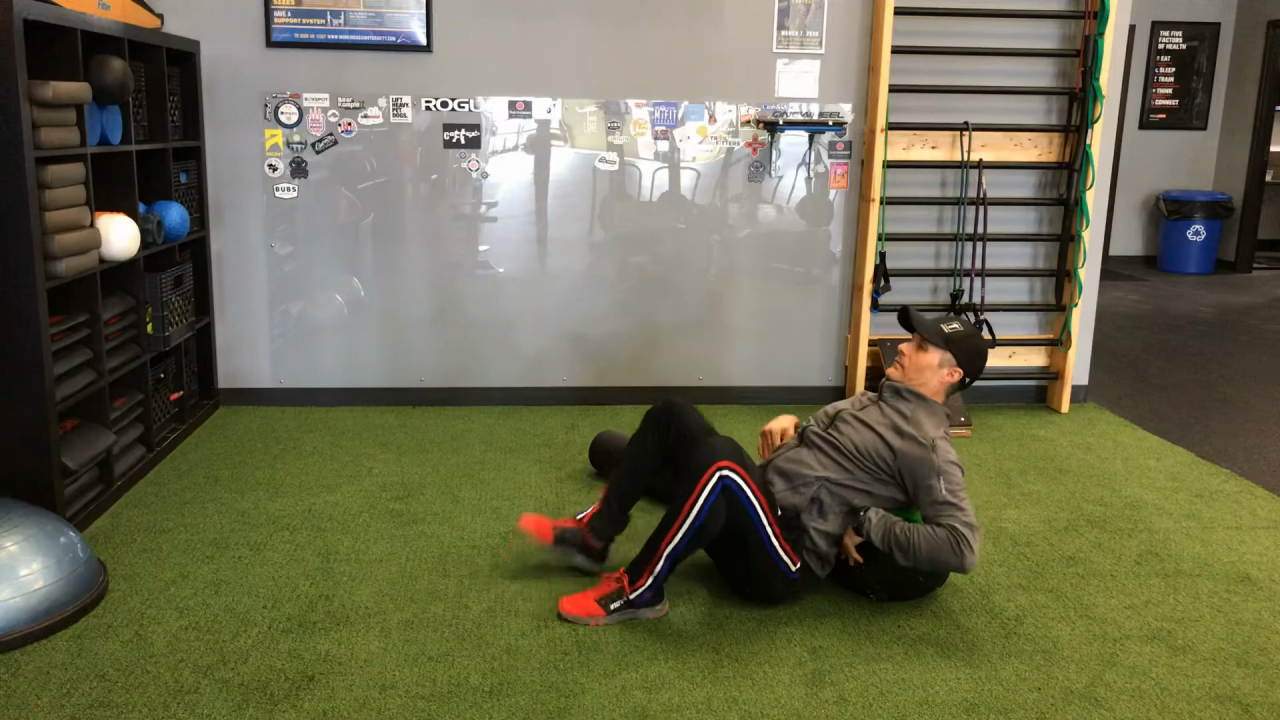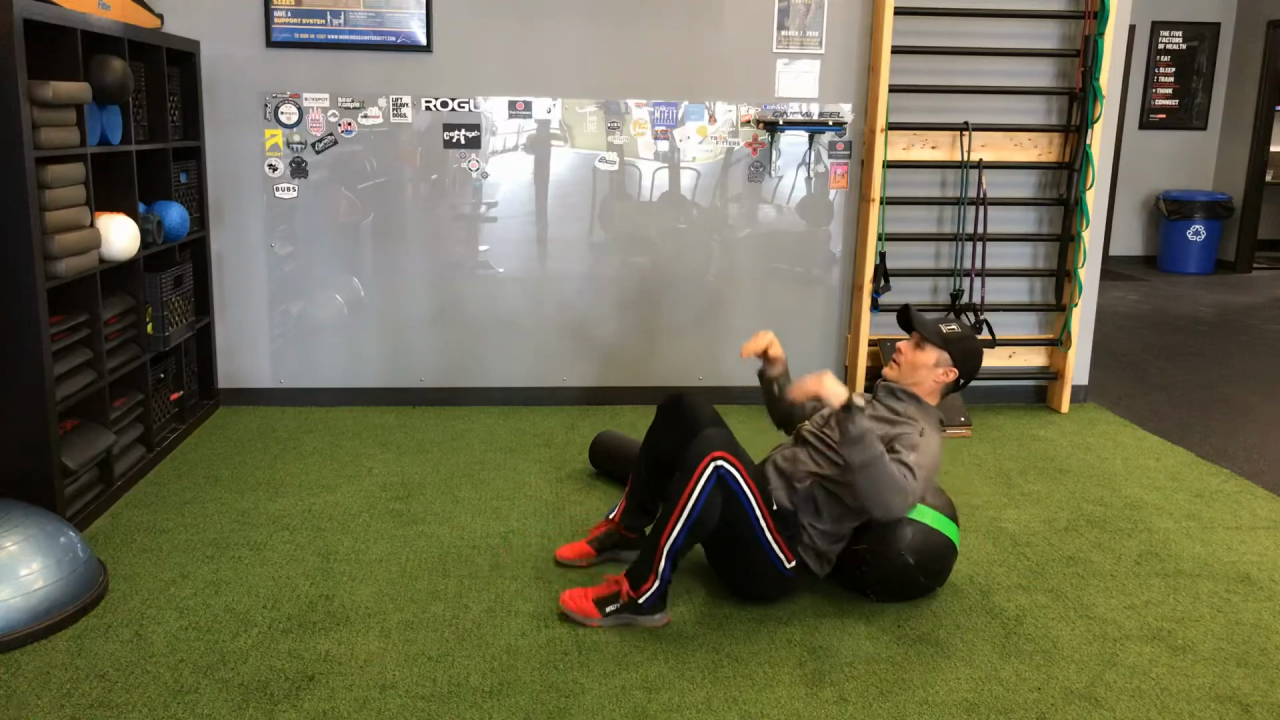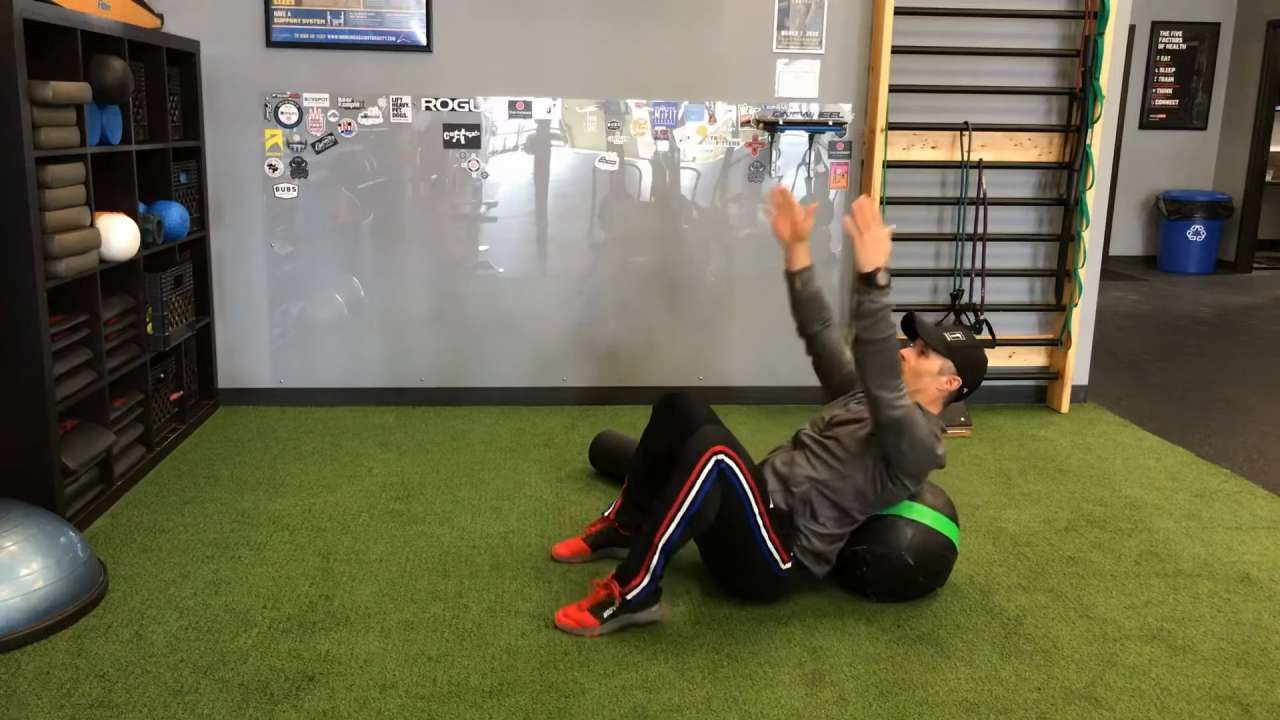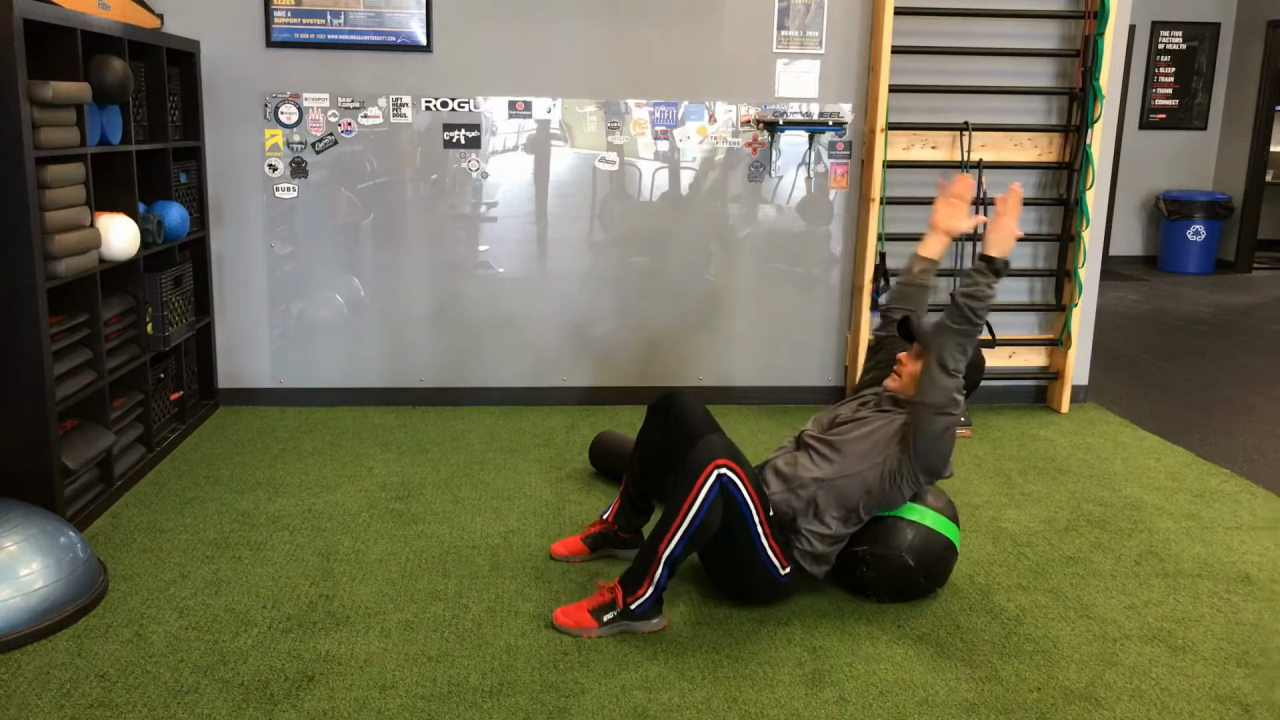
dt=0.4s
person 1, frame 1
left shoulder: (926, 445)
right shoulder: (879, 400)
left elbow: (961, 547)
left wrist: (865, 524)
right wrist: (793, 426)
left hip: (777, 559)
right hip: (752, 509)
left knee: (718, 454)
right knee: (671, 416)
left ankle: (639, 589)
right ankle: (593, 536)
person 1, frame 2
left shoulder: (918, 438)
right shoulder: (876, 400)
left elbow: (888, 500)
right elbow: (795, 421)
left wrist: (846, 405)
right wrist: (775, 365)
left hip: (773, 558)
right hip: (750, 510)
left knee: (713, 449)
right knee: (684, 409)
left ankle: (640, 594)
right ankle: (627, 531)
person 1, frame 3
left shoulder: (917, 444)
right shoulder: (864, 394)
left elbow: (887, 383)
right elbow: (819, 334)
left wrist: (872, 275)
right wrist: (797, 250)
left hip: (768, 558)
right hip: (750, 513)
left knee: (710, 450)
right knee: (681, 407)
left ankle: (632, 593)
right ankle: (623, 530)
person 1, frame 4
left shoulder: (921, 444)
right shoulder: (880, 394)
left elbow: (949, 355)
right elbow: (896, 319)
left wrist: (991, 260)
right wrist: (936, 239)
left hip: (769, 561)
right hip: (751, 513)
left knee: (712, 460)
right knee: (675, 408)
left ankle: (634, 603)
right ankle: (621, 530)
